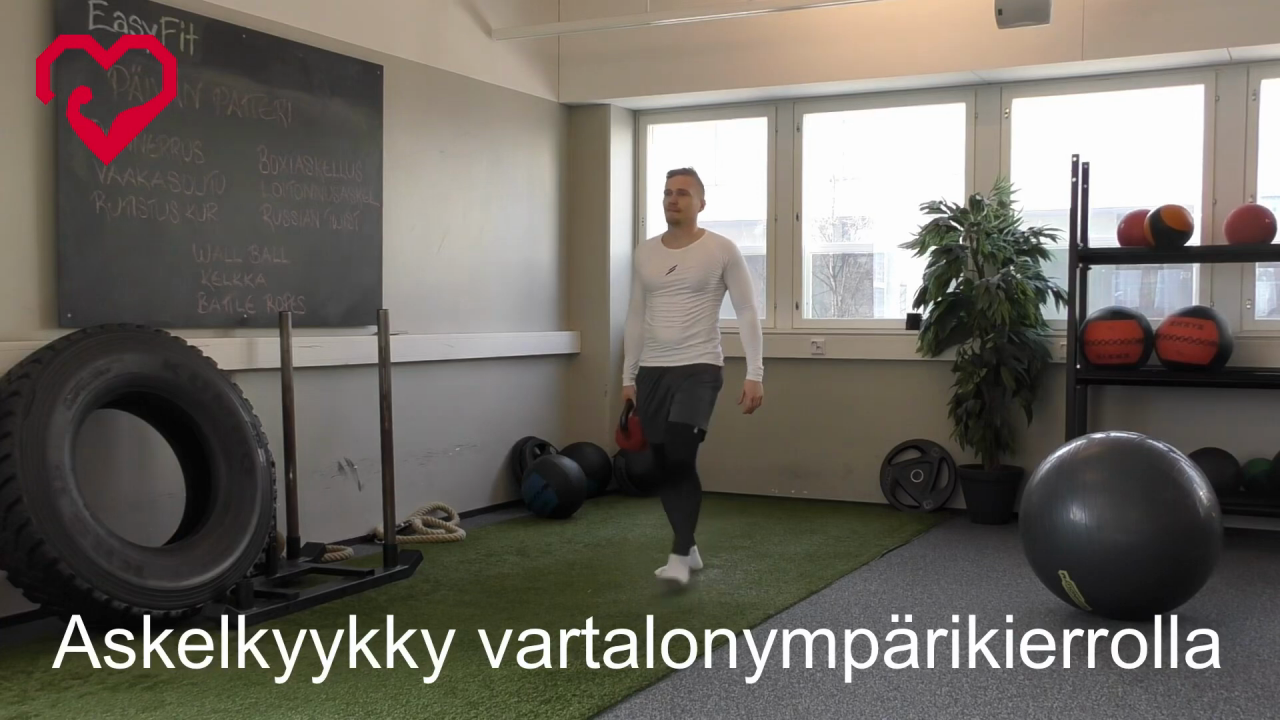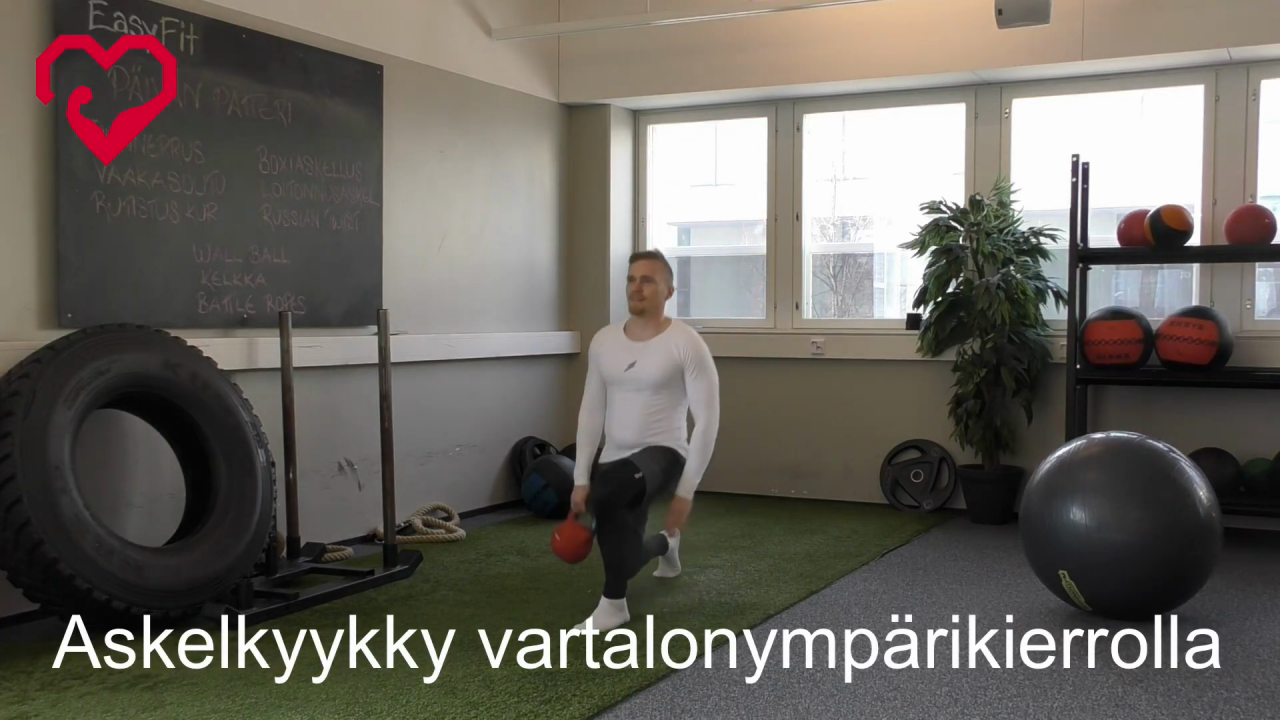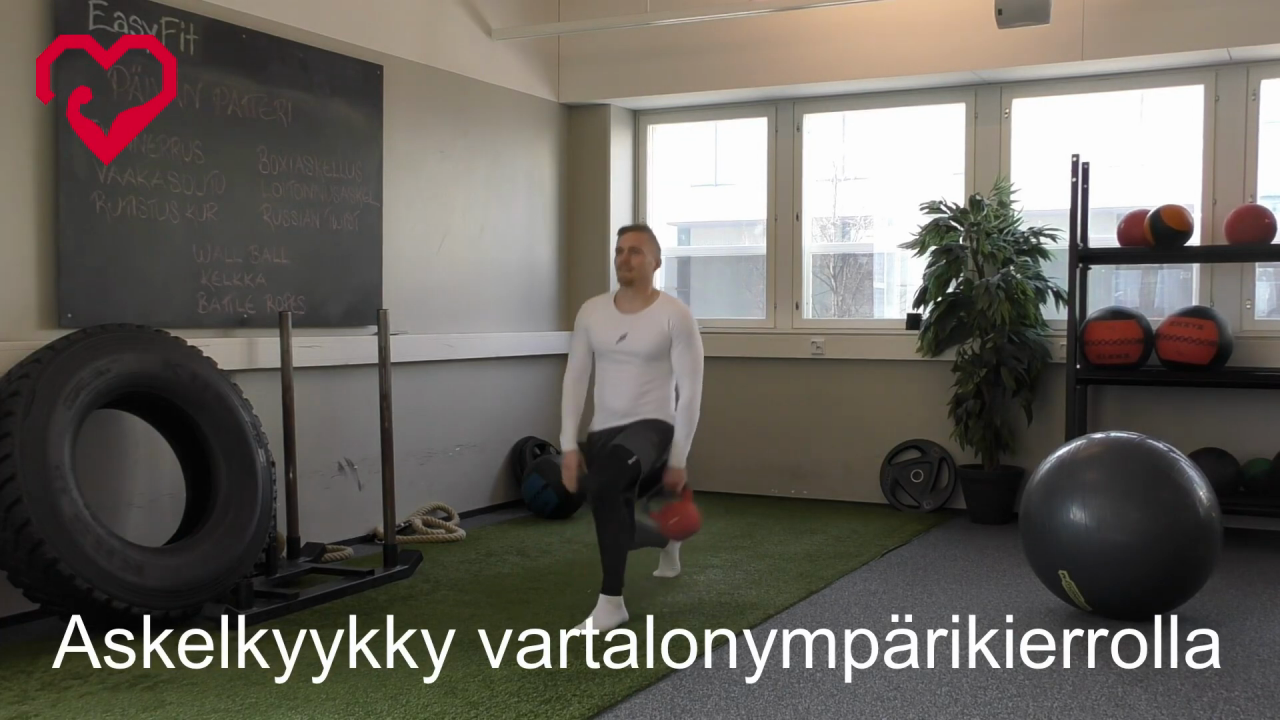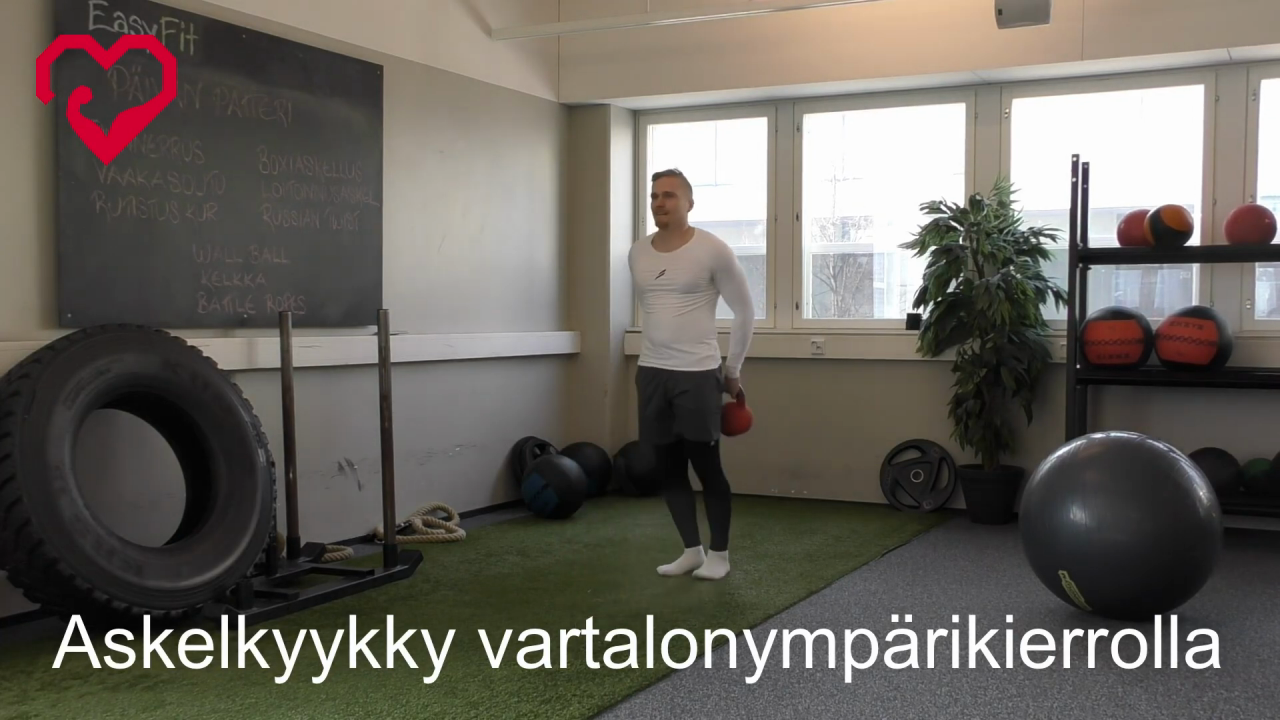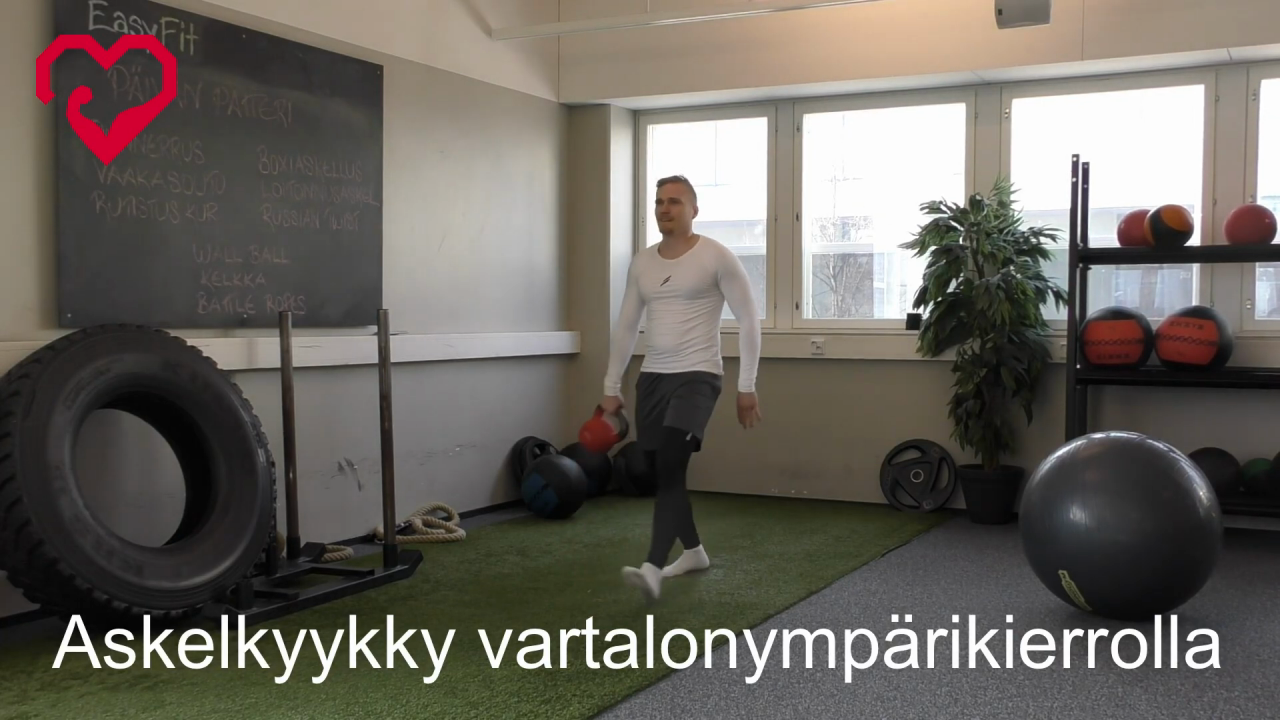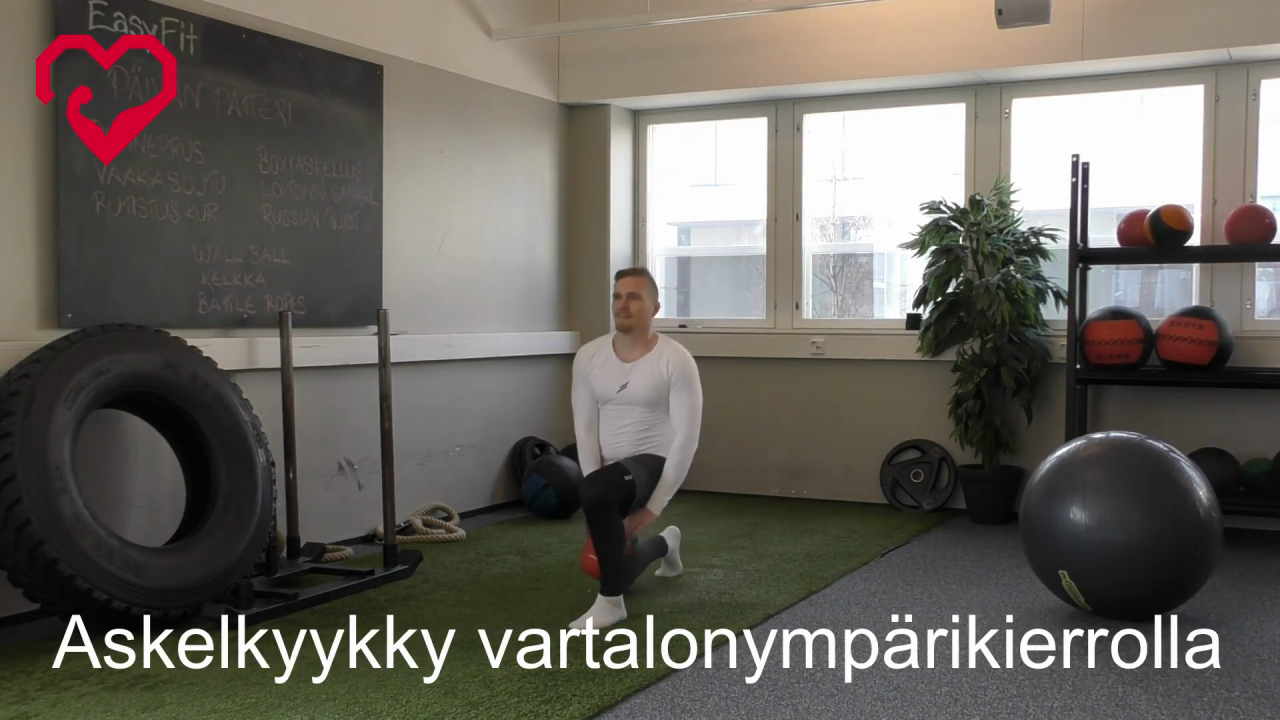
dt=0.7s
person 1, frame 1
left shoulder: (721, 250)
right shoulder: (645, 253)
left elbow: (748, 314)
right elbow: (636, 318)
left wrist: (754, 374)
right wrist: (628, 377)
left hip: (698, 369)
right hip: (653, 372)
left knee: (680, 460)
right knee: (664, 468)
left ankle: (680, 554)
right ankle: (688, 550)
person 1, frame 2
left shoulder: (687, 344)
right shoulder: (603, 340)
left elbow: (706, 422)
right elbow: (591, 410)
left wrist: (685, 492)
right wrist: (581, 478)
left hip: (662, 455)
right hip: (614, 459)
left knee: (606, 492)
right knee: (621, 558)
left ankle: (613, 604)
right ankle: (664, 544)
person 1, frame 3
left shoulder: (675, 315)
right shoulder: (591, 312)
left elbow: (690, 391)
right elbow: (574, 380)
left wrist: (678, 459)
right wrist: (569, 446)
left hip: (651, 427)
right hip: (603, 431)
left knee: (603, 485)
right knee: (617, 535)
left ankle: (611, 602)
right ankle: (665, 538)
person 1, frame 4
left shoulder: (712, 250)
right shoulder: (637, 254)
left elbow: (744, 311)
left wrist: (732, 367)
left hip: (698, 374)
right hip: (652, 372)
left knee: (707, 467)
right knee: (668, 467)
left ankle: (718, 553)
right ankle: (692, 550)
person 1, frame 5
left shoulder: (716, 257)
right shoulder: (641, 262)
left elbow: (749, 320)
right elbow: (625, 326)
left wrist: (746, 386)
right wrist: (611, 387)
left hip: (696, 376)
right hip: (652, 377)
left knee: (669, 467)
right knee: (661, 472)
left ankle: (652, 567)
right ankle: (693, 550)
person 1, frame 6
left shoulder: (676, 360)
right shoulder: (588, 357)
left elbow: (686, 439)
right elbow: (585, 429)
left wrist: (654, 506)
right wrist: (602, 499)
left hip: (653, 464)
right hip: (606, 469)
left knee: (595, 493)
left ankle: (610, 602)
right ankle: (665, 543)
